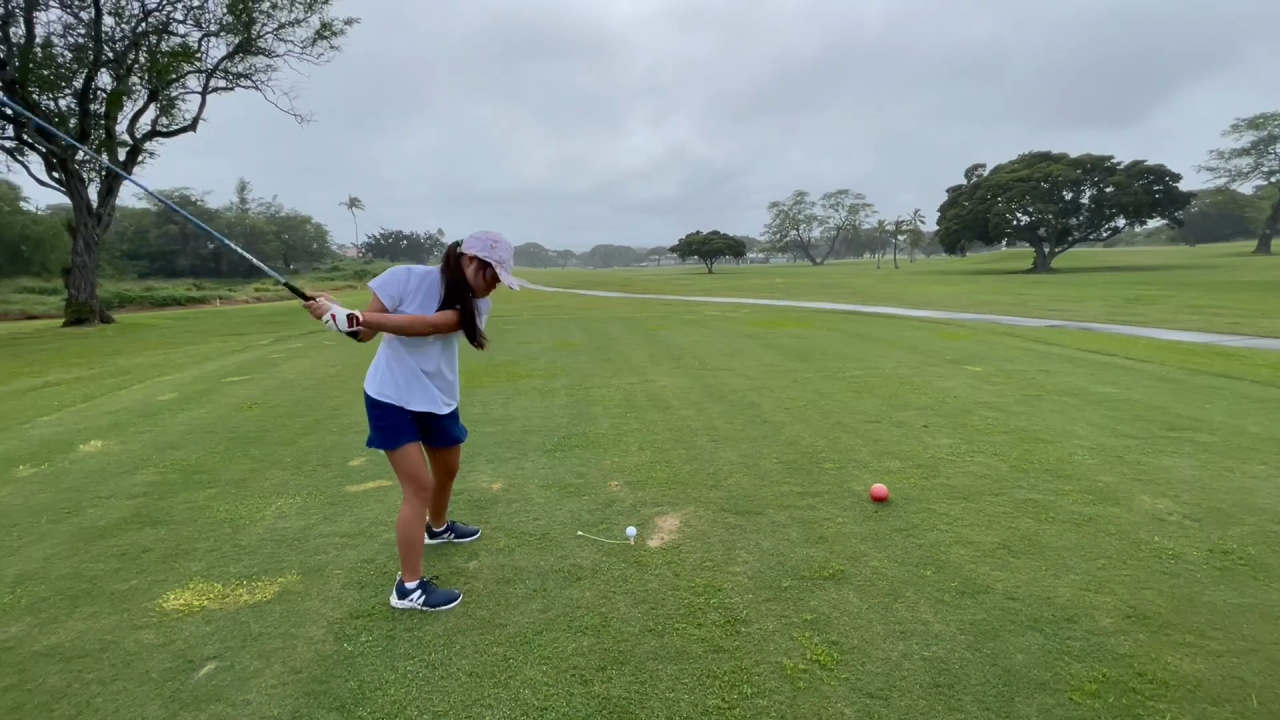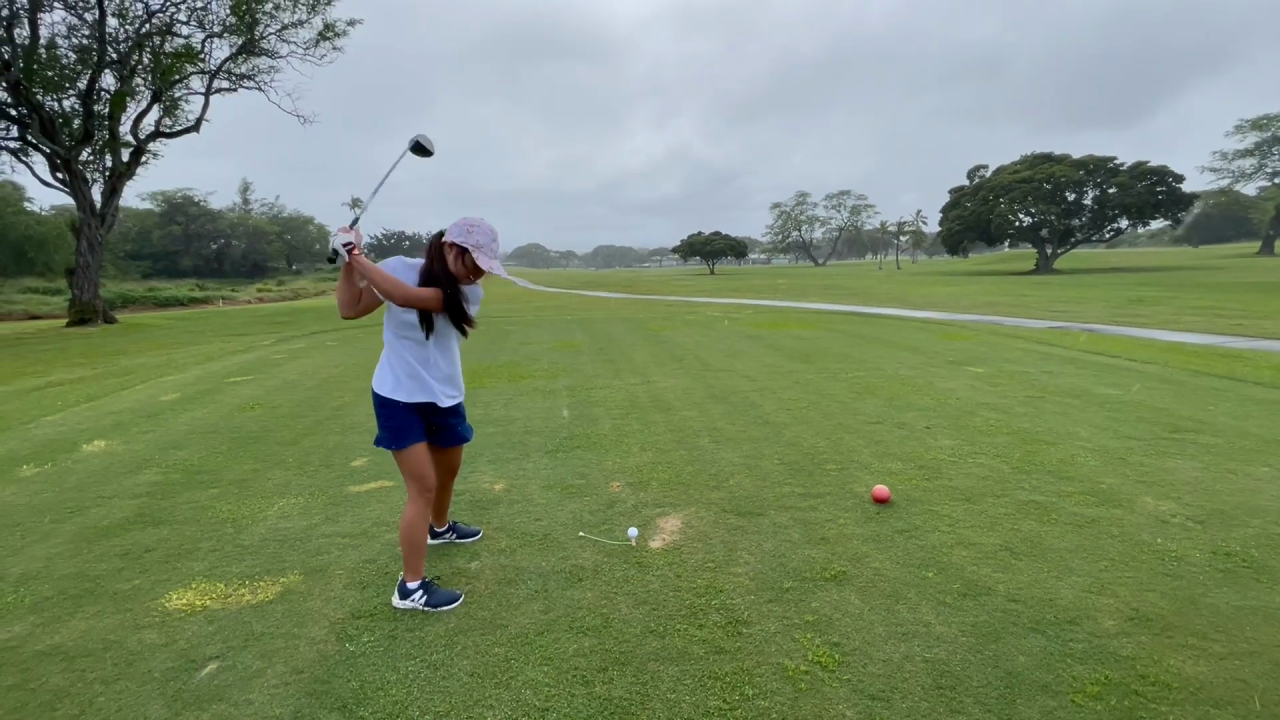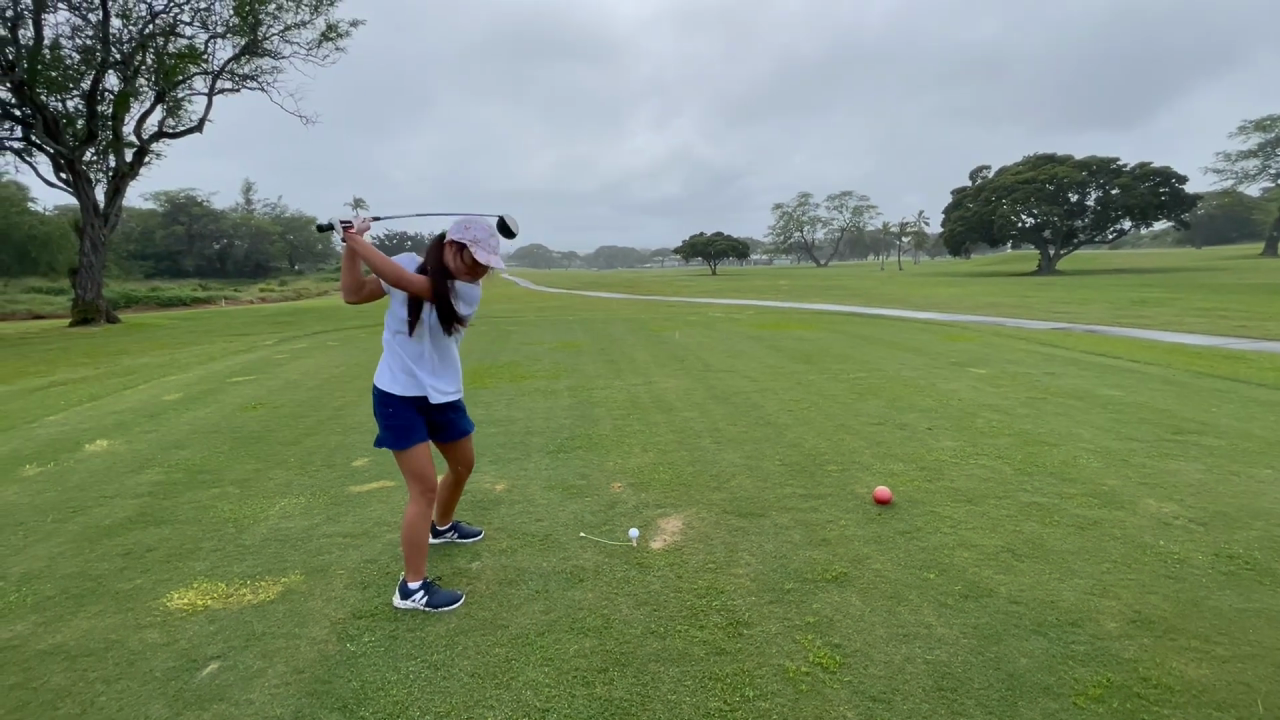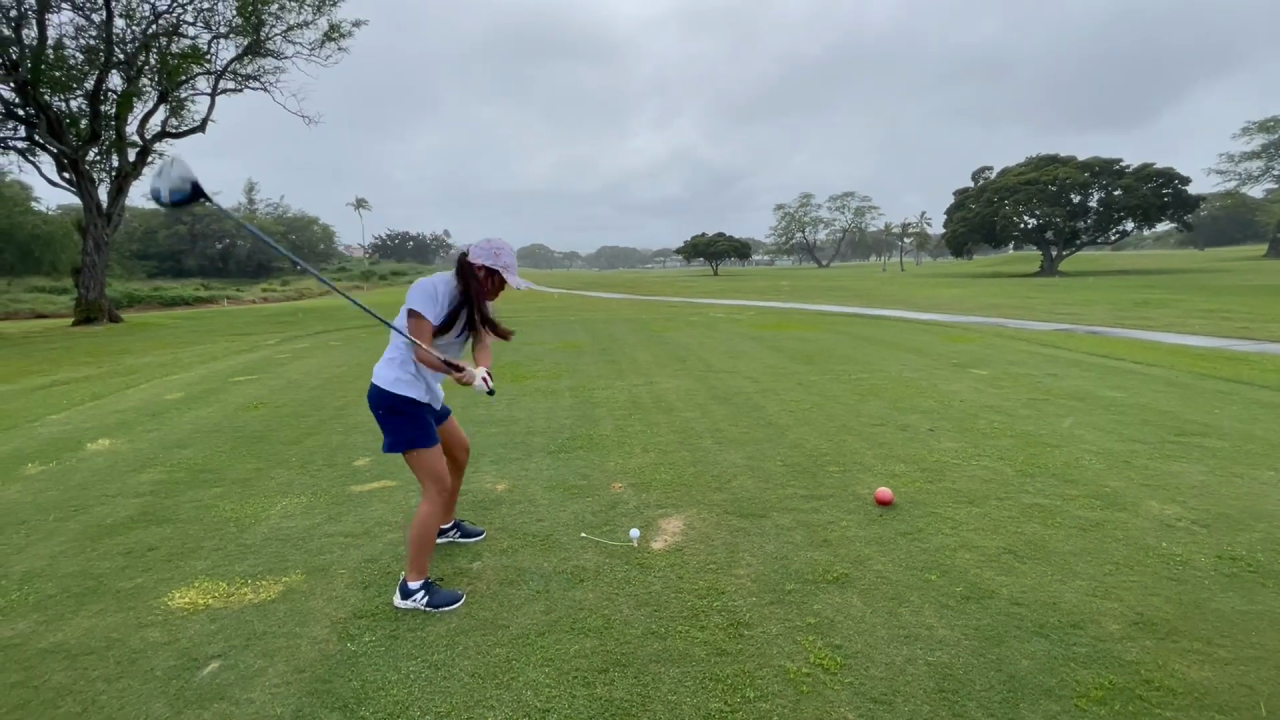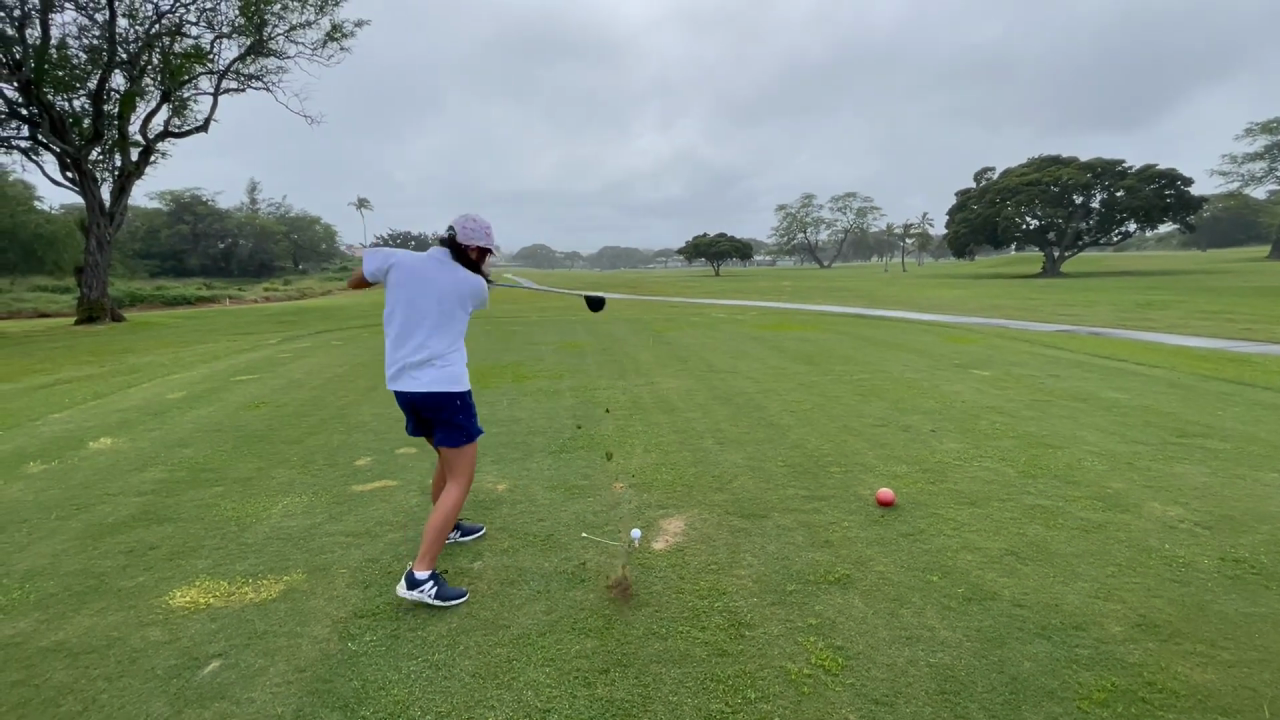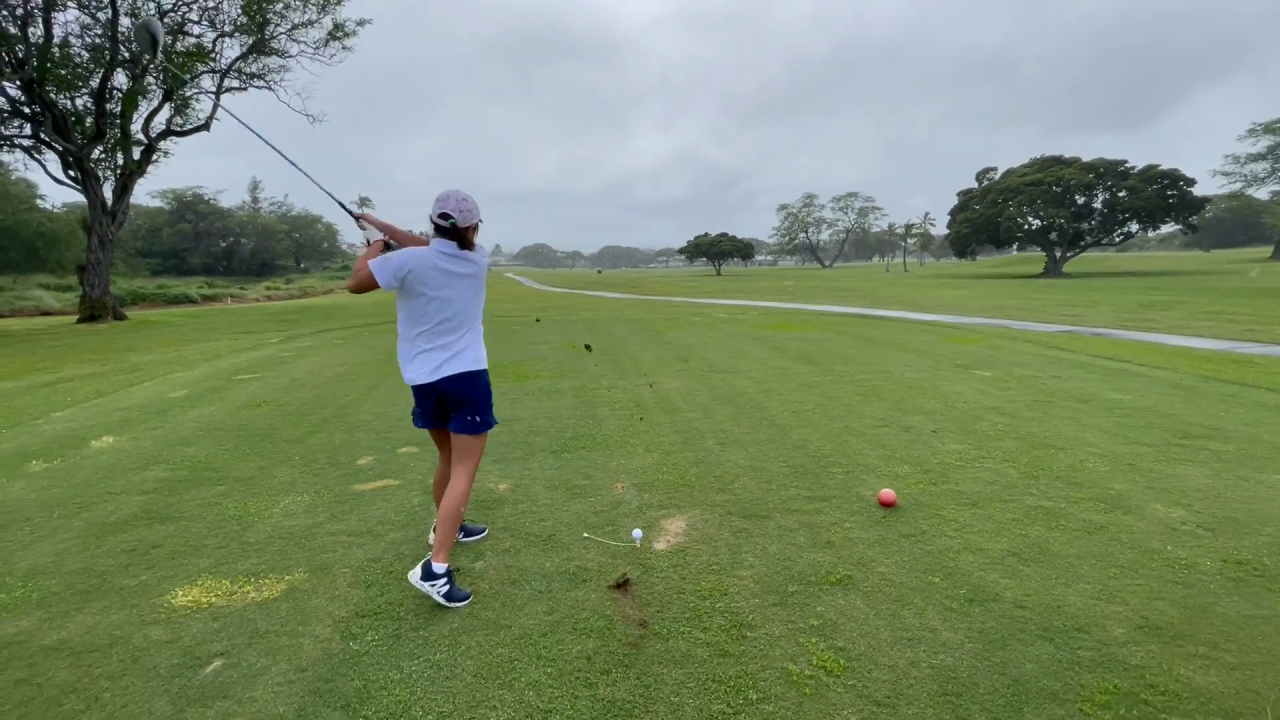
dt=0.2s
person 1, frame 1
left shoulder: (477, 305)
right shoulder: (404, 278)
left elbow: (422, 326)
right elbow: (365, 330)
left wrist: (359, 319)
right wrist: (339, 314)
left hip: (440, 403)
right hip: (389, 398)
left knee: (448, 470)
right knee: (417, 488)
left ankle: (437, 527)
right ankle: (409, 587)
person 1, frame 2
left shoulder: (467, 292)
right shoulder: (401, 269)
left elbow: (406, 298)
right elbow: (349, 310)
left wrist: (358, 259)
right wrist: (350, 256)
left hip: (444, 398)
right hip: (397, 397)
left knee: (448, 471)
right knee: (422, 487)
left ankle: (439, 527)
right ankle: (411, 587)
person 1, frame 3
left shoulder: (467, 290)
right shoulder: (409, 262)
left elbow: (400, 280)
right elbow: (353, 294)
left wrist: (359, 241)
right wrist: (352, 244)
left hip: (443, 395)
right hip: (397, 395)
left knee: (463, 465)
right knee: (424, 488)
left ankle: (441, 525)
right ankle: (412, 587)
person 1, frame 4
left shoulder: (478, 307)
right shoulder: (430, 289)
left elbow: (482, 346)
right elbow: (420, 350)
left wrist: (478, 372)
right wrist: (454, 373)
left hip: (425, 394)
right hip: (396, 395)
left knee: (459, 454)
right knee: (438, 487)
left ankle: (444, 526)
right ankle: (413, 587)
person 1, frame 5
left shoulder: (397, 260)
right shoulder: (470, 283)
left elbow: (355, 280)
left hip: (404, 387)
right hip: (444, 392)
left knee: (447, 458)
right knee: (459, 481)
left ankle: (444, 526)
right ankle: (419, 576)
person 1, frame 6
left shoulder: (409, 261)
right shoulder: (478, 262)
left elbow: (354, 284)
left wrist: (375, 253)
right wrist: (381, 224)
left hip: (424, 380)
right hip: (467, 376)
left knee: (449, 456)
right knee: (464, 471)
left ankle: (446, 526)
right ankle: (435, 567)
